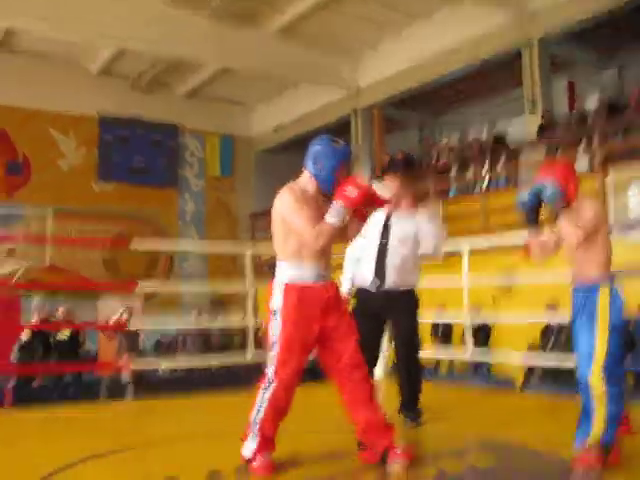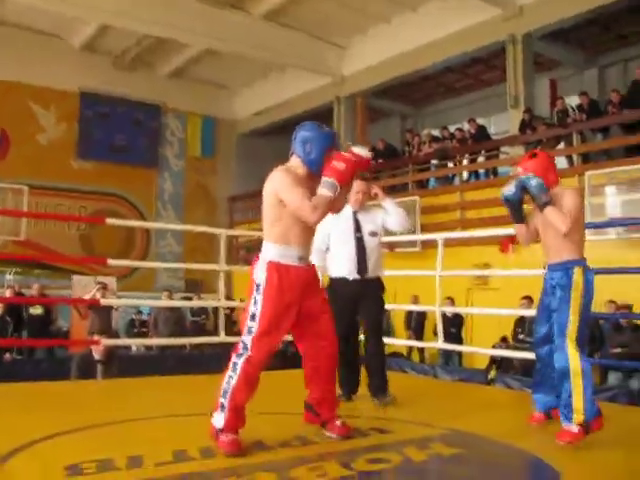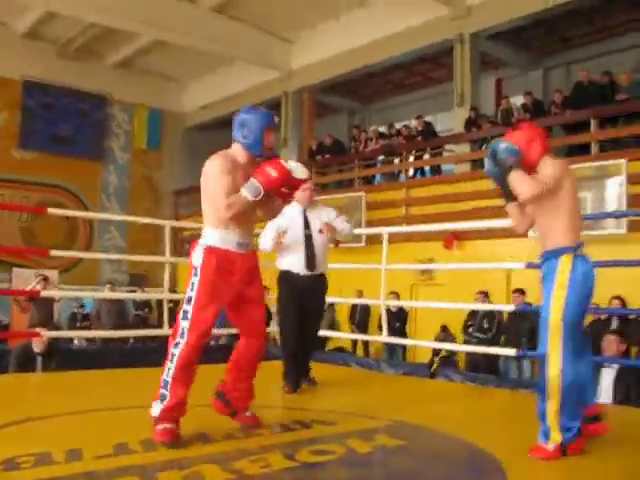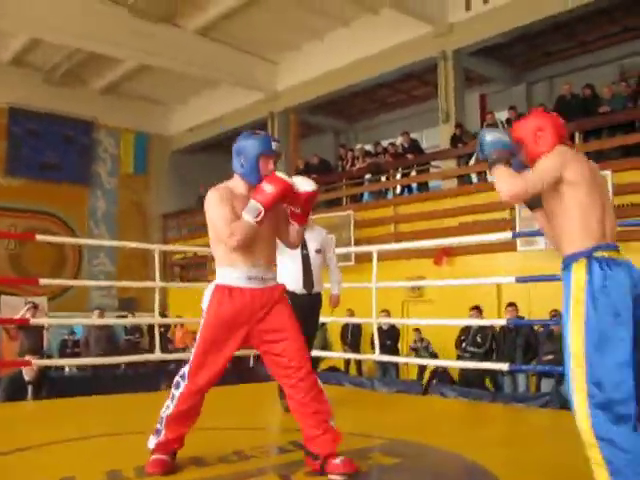
dt=0.5s
person 1, frame 1
left shoulder: (324, 196)
right shoulder: (291, 197)
right elbow: (317, 241)
left wrist: (364, 205)
right wrist: (346, 202)
left hip: (325, 289)
right hip: (293, 292)
left knee: (352, 366)
right knee: (282, 372)
left ankle: (378, 442)
right ankle: (256, 448)
person 1, frame 2
left shoulder: (309, 177)
right shoulder: (283, 177)
left elbow: (333, 207)
right elbow: (313, 214)
left wrist: (347, 174)
right wrist: (334, 175)
left hip: (303, 272)
right hip: (276, 271)
left knee: (324, 344)
right knee: (256, 346)
left ankle: (323, 411)
right ankle: (225, 424)
person 1, frame 3
left shoulder: (258, 167)
right shoulder: (220, 163)
left elbow: (268, 212)
right elbow: (227, 210)
left wrist: (287, 187)
right wrist: (263, 182)
left hip: (245, 257)
right hip: (215, 255)
left knee: (255, 336)
right knee: (192, 333)
left ankle: (233, 400)
right ankle: (165, 414)
person 1, frame 4
left shoulder: (270, 192)
right shoulder: (219, 195)
left elbow: (292, 241)
right elbow: (232, 239)
left wrist: (299, 207)
right wrist: (261, 202)
left hip: (269, 295)
right hip: (229, 294)
left knee: (298, 370)
right knee: (198, 372)
left ankle: (324, 450)
right ankle: (163, 446)
person 2, frame 1
left shoulder: (589, 208)
right shoulder: (564, 219)
left elbow: (576, 238)
right elbow: (541, 249)
left hip: (599, 296)
right hip: (582, 296)
left knee: (594, 372)
right knee: (590, 370)
left ankle: (598, 444)
right ankle: (611, 421)
person 2, frame 2
left shoulder: (568, 195)
right shoulder: (541, 205)
left elbow: (565, 228)
right elbow: (526, 239)
left wrist: (543, 199)
right wrist: (516, 210)
left hip: (571, 275)
right hip: (552, 277)
left knee: (568, 344)
right knee: (545, 342)
left ankle: (582, 416)
right ankle: (550, 404)
person 2, frame 3
left shoulder: (554, 166)
right shoulder: (542, 179)
left elbow: (529, 191)
right elbow: (522, 225)
left wrist: (510, 166)
right wrist: (505, 187)
left hip: (566, 265)
right hip: (560, 266)
left knee: (557, 351)
right knee: (569, 347)
left ankle: (564, 434)
right ankle: (582, 413)
person 2, frame 4
left shoulder: (559, 159)
right shoulder: (586, 172)
left elbow: (513, 190)
right elbow: (561, 238)
left wrist: (497, 160)
right wrist: (533, 199)
left hip: (593, 278)
left knee: (597, 393)
person 3, frame 1
left shoulder: (416, 219)
right shoulder: (367, 220)
left elbow: (435, 246)
right elbow: (354, 254)
left wrist: (415, 217)
right wrist: (346, 288)
left hip: (400, 296)
right hip: (367, 294)
left knee: (406, 352)
right knee: (361, 349)
left ankle: (410, 406)
person 3, frame 2
left shoulder: (377, 214)
right shoulder: (332, 216)
left elbow: (402, 224)
right elbow: (318, 249)
left wrist: (384, 200)
left hip: (370, 285)
right hip: (340, 285)
left knee: (373, 335)
right knee: (343, 337)
left ankle: (379, 388)
right ankle: (347, 387)
person 3, frame 3
left shoulder: (327, 213)
right shoulder: (282, 214)
left elbow: (347, 228)
right elbow: (264, 245)
left wrist: (336, 231)
right wrist: (274, 240)
left hip: (316, 279)
right hip: (290, 279)
left knee: (310, 328)
right knee: (290, 329)
left ankle: (303, 372)
right ankle: (291, 378)
person 3, frame 4
left shoulder: (322, 234)
left elbow: (331, 261)
left wrist: (335, 290)
left hip: (313, 298)
right hip: (288, 296)
left knee: (305, 348)
right ankle: (287, 394)
